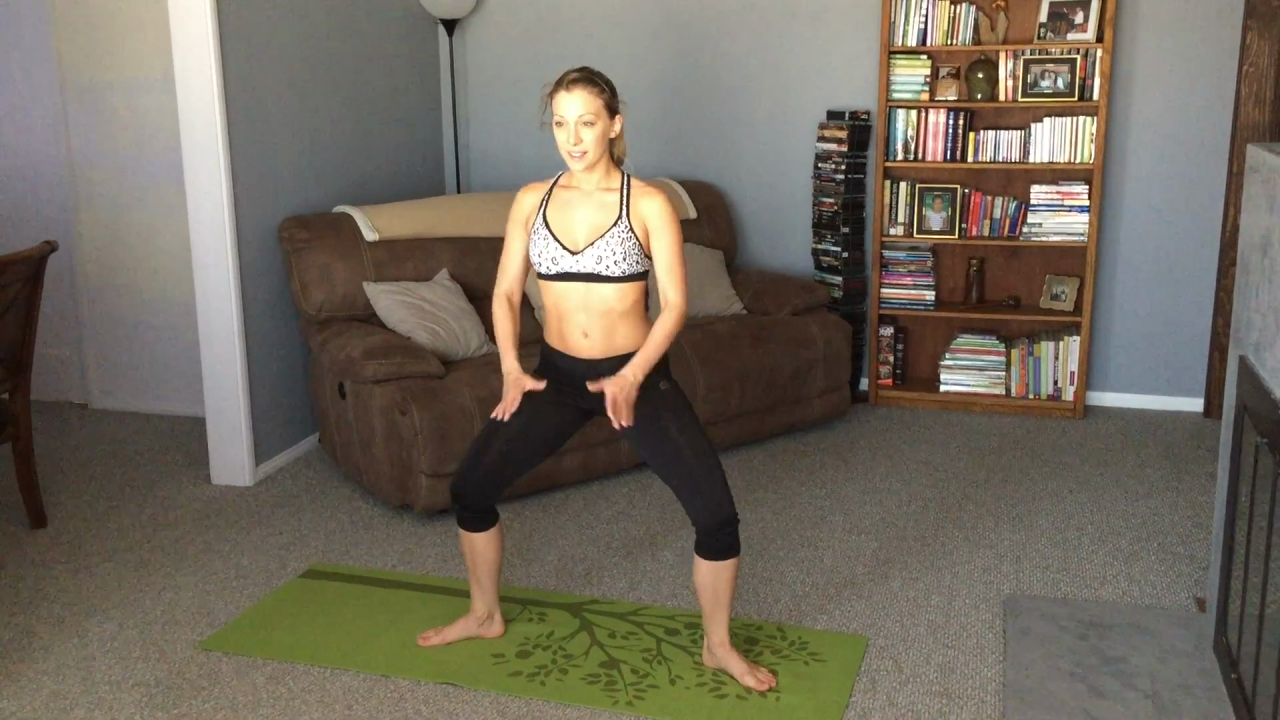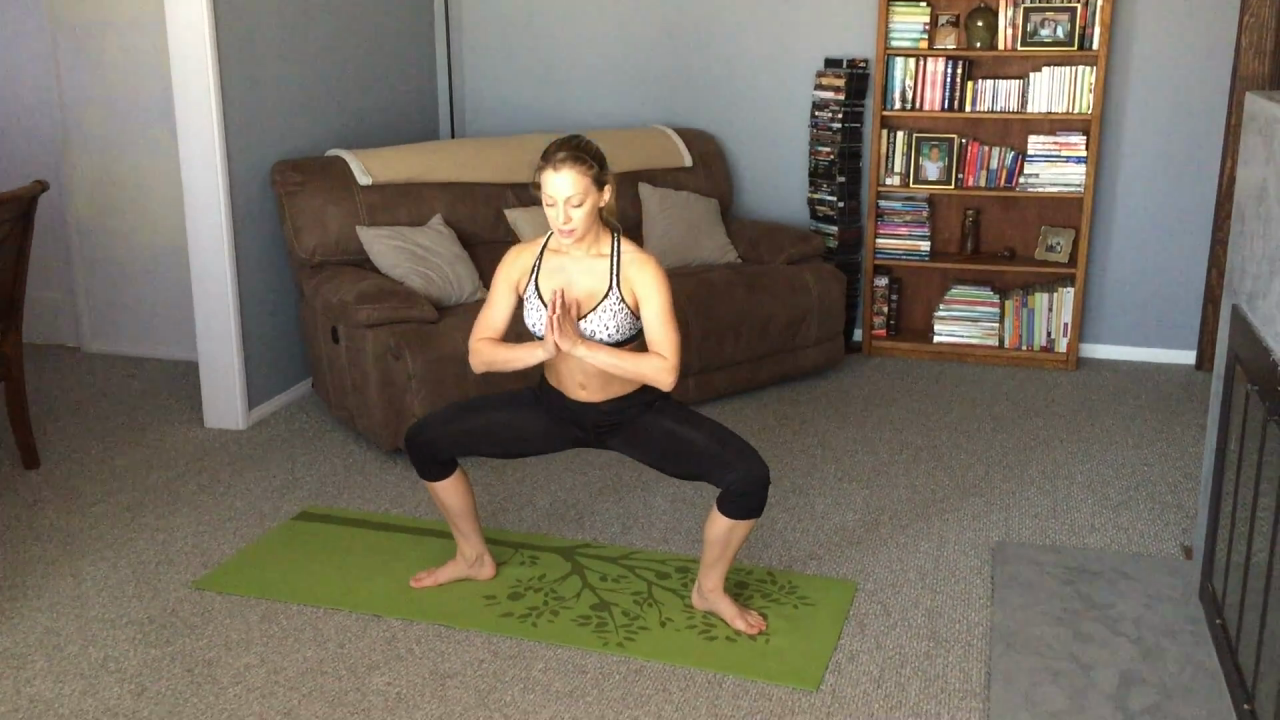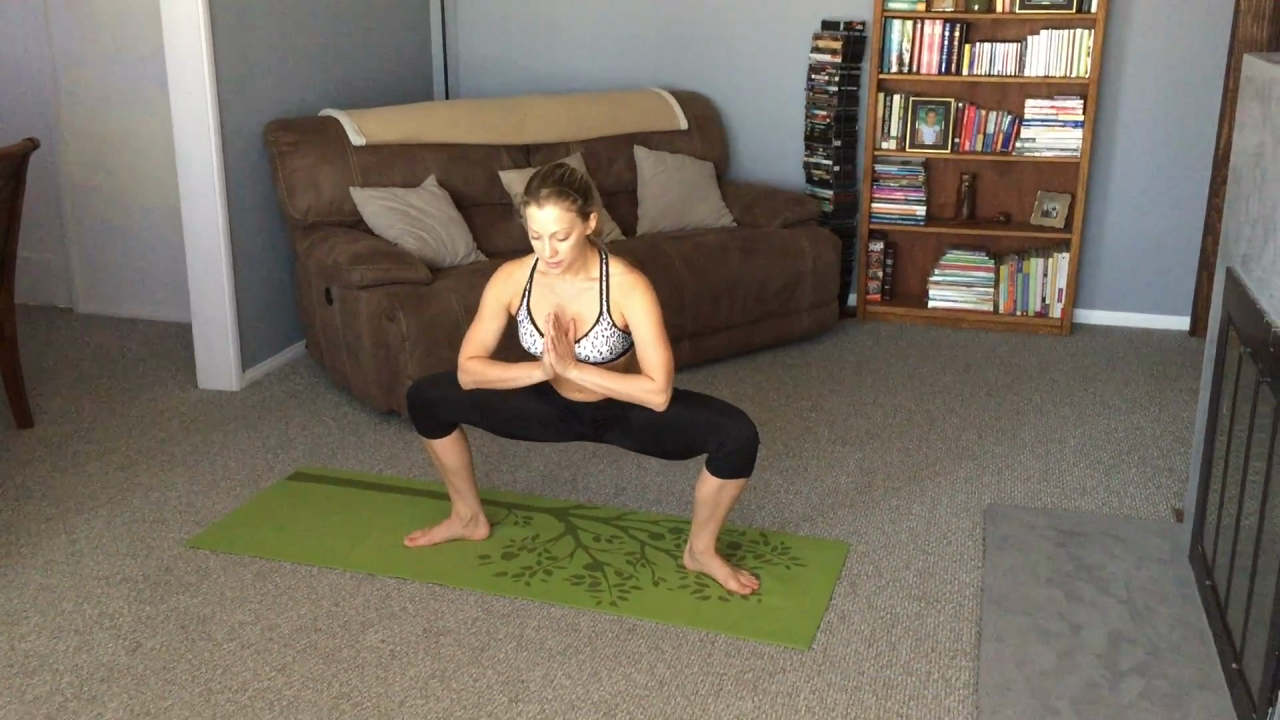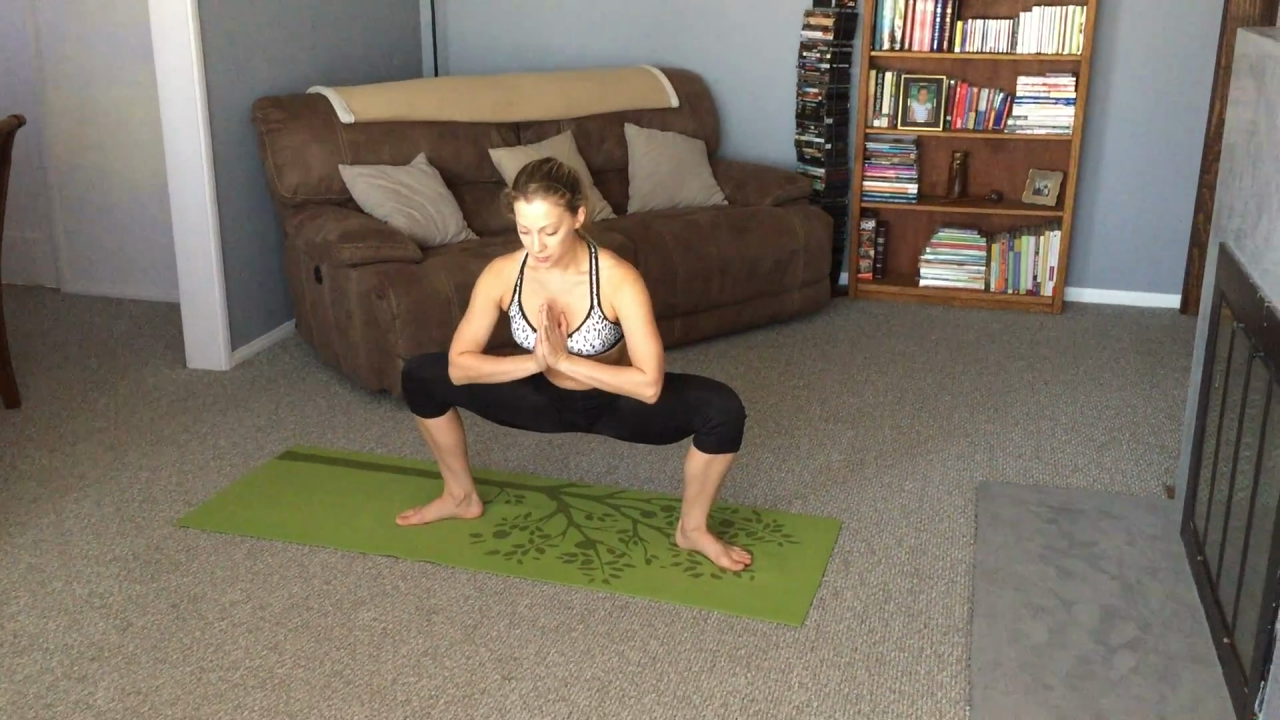
dt=1s
person 1, frame 1
left shoulder: (649, 204)
right shoulder: (530, 201)
left elbow: (674, 304)
right elbow: (505, 293)
left wrist: (632, 377)
right wrist: (511, 368)
left hip: (636, 374)
right hip: (557, 374)
left knee: (716, 513)
right knee: (469, 488)
left ankle: (718, 646)
right ankle: (484, 615)
person 1, frame 2
left shoulder: (638, 268)
right shoulder: (521, 260)
left elbow: (666, 372)
right elbow: (479, 354)
left wrist: (579, 345)
right wrist: (545, 348)
left hip: (635, 412)
right hip: (554, 406)
left knee: (750, 477)
right knee: (424, 440)
left ankle: (709, 588)
right ankle: (474, 557)
person 1, frame 3
left shoulder: (627, 286)
right shoulder: (510, 279)
left elbow: (659, 393)
right elbow: (468, 370)
left wrist: (573, 368)
right wrist: (542, 369)
left hip: (623, 411)
right hip: (553, 406)
left knee: (738, 435)
right knee: (426, 397)
left ankle: (700, 550)
right ankle: (469, 517)
person 1, frame 4
left shoulder: (617, 278)
right shoulder: (502, 273)
left elbow: (650, 385)
right elbow: (458, 366)
left wrist: (564, 360)
right wrist: (535, 361)
left hip: (614, 403)
right hip: (546, 399)
left knee: (723, 409)
right knee: (421, 376)
left ankle: (692, 528)
right ankle: (461, 496)
